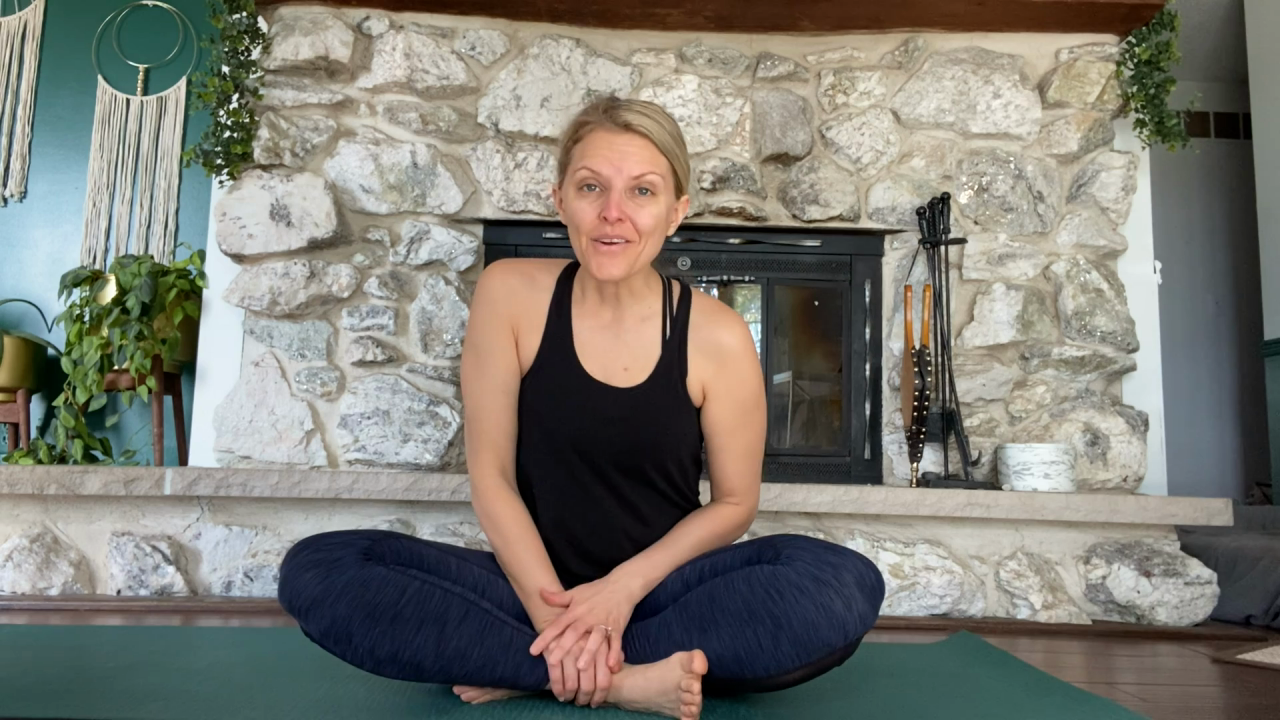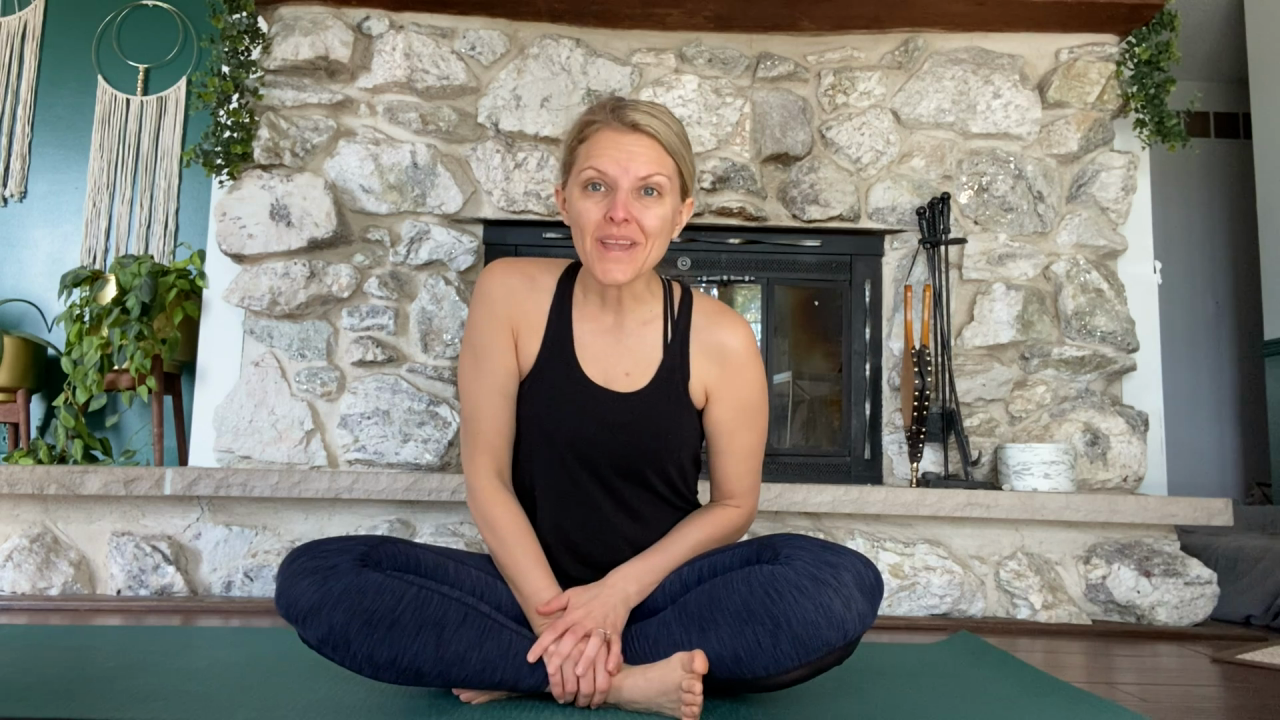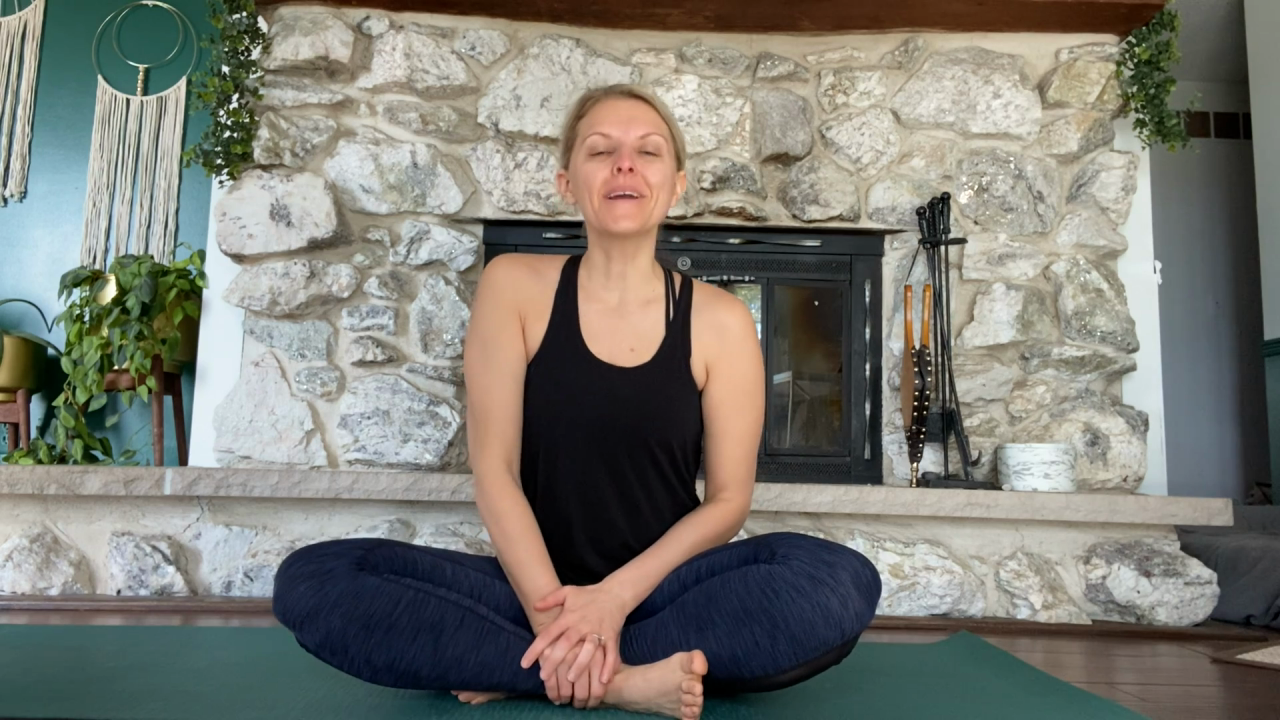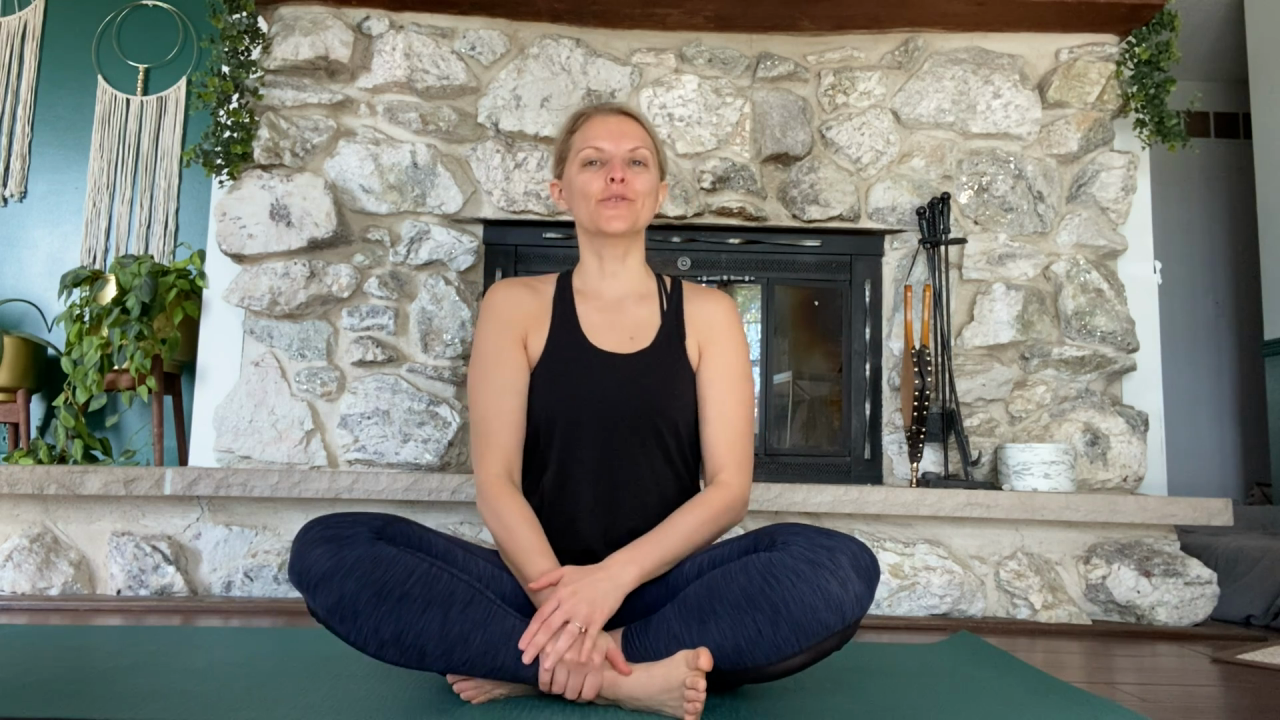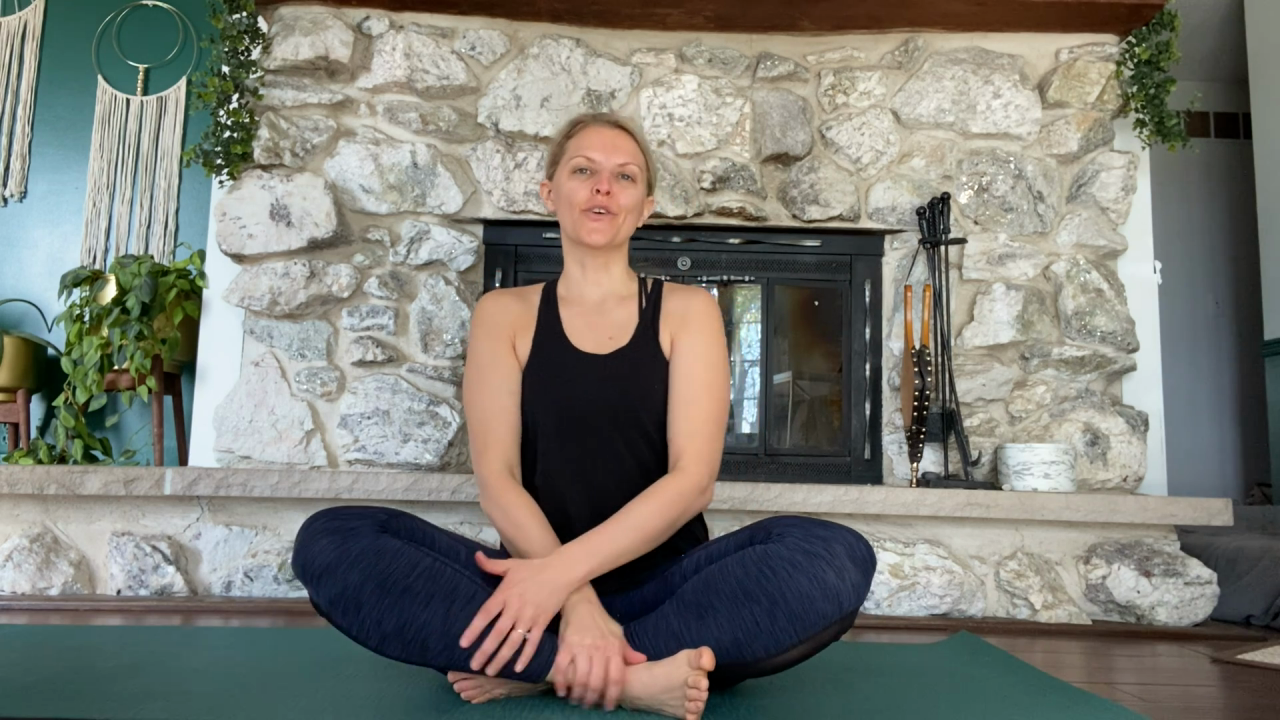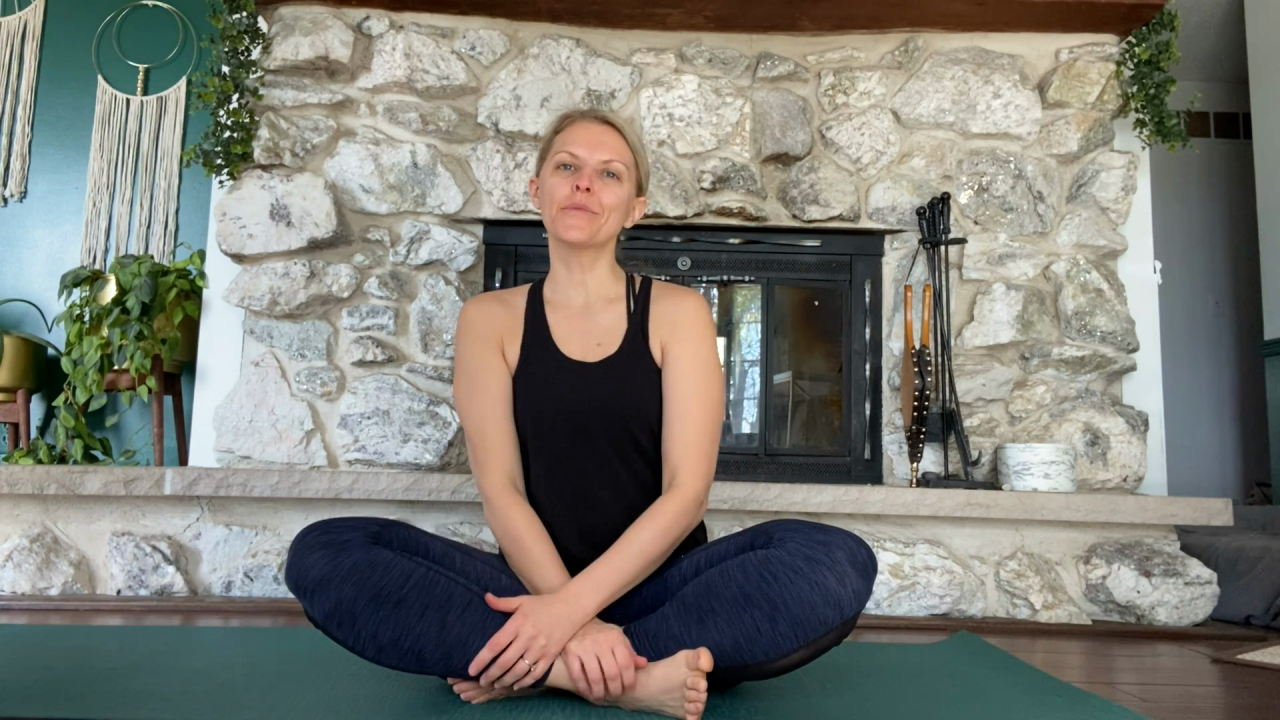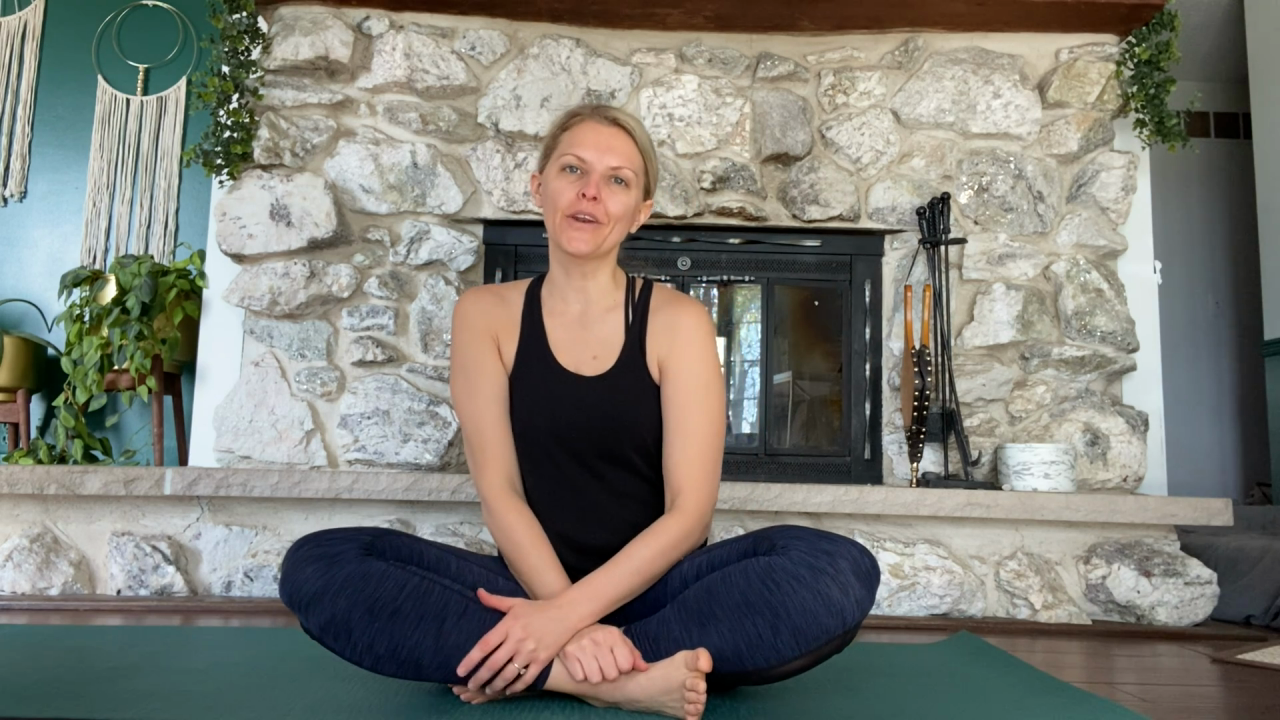
dt=0.3s
person 1, frame 1
left shoulder: (716, 336)
right shoulder: (509, 293)
left elbow: (734, 501)
right elbow: (491, 476)
left wrist: (628, 583)
right wrist: (553, 611)
left hip: (664, 593)
right hip: (538, 589)
left knee: (846, 587)
right knee: (315, 572)
left ankle: (526, 668)
person 1, frame 2
left shoulder: (720, 339)
right shoulder: (510, 293)
left elbow: (733, 504)
right elbow: (486, 478)
left wrist: (625, 587)
right wrist: (551, 616)
left hip: (664, 593)
right hip: (536, 590)
left knee: (846, 586)
right knee: (312, 578)
left ankle: (523, 669)
person 1, frame 3
left shoulder: (718, 318)
right shoulder: (515, 285)
left elbow: (727, 499)
right elbow: (495, 471)
left wrist: (618, 595)
right wrist: (553, 614)
left hip: (664, 594)
right hip: (538, 589)
left knee: (843, 586)
right knee: (309, 585)
left ankle: (526, 668)
person 1, frame 4
left shoulder: (707, 312)
right shoulder: (515, 304)
left elbow: (728, 489)
right elbow: (495, 481)
left wrist: (616, 577)
right wrist: (556, 599)
left hip: (668, 589)
right hip: (540, 587)
left knee: (842, 568)
right knee: (326, 548)
left ankle: (530, 668)
person 1, frame 5
left shoulder: (688, 310)
right shoulder: (504, 313)
left elbow: (693, 479)
right elbow: (496, 479)
left wrist: (561, 569)
right wrist: (575, 601)
left hip: (668, 590)
right hip: (544, 585)
left knee: (836, 560)
right knee: (330, 540)
left ankle: (541, 668)
person 1, frame 6
left shoulder: (677, 311)
right shoulder: (490, 317)
left elbow: (687, 491)
right elbow: (500, 491)
left wrist: (570, 607)
right wrist: (571, 614)
left hip: (663, 590)
right hip: (540, 587)
left knee: (837, 563)
right knee: (323, 554)
left ankle: (543, 669)
person 1, frame 7
left shoulder: (676, 320)
right shoulder: (485, 313)
left elbow: (689, 511)
right elbow: (498, 492)
left wrist: (567, 615)
right wrist: (570, 618)
left hip: (655, 590)
right hip: (535, 590)
left knee: (840, 573)
right knee: (316, 566)
